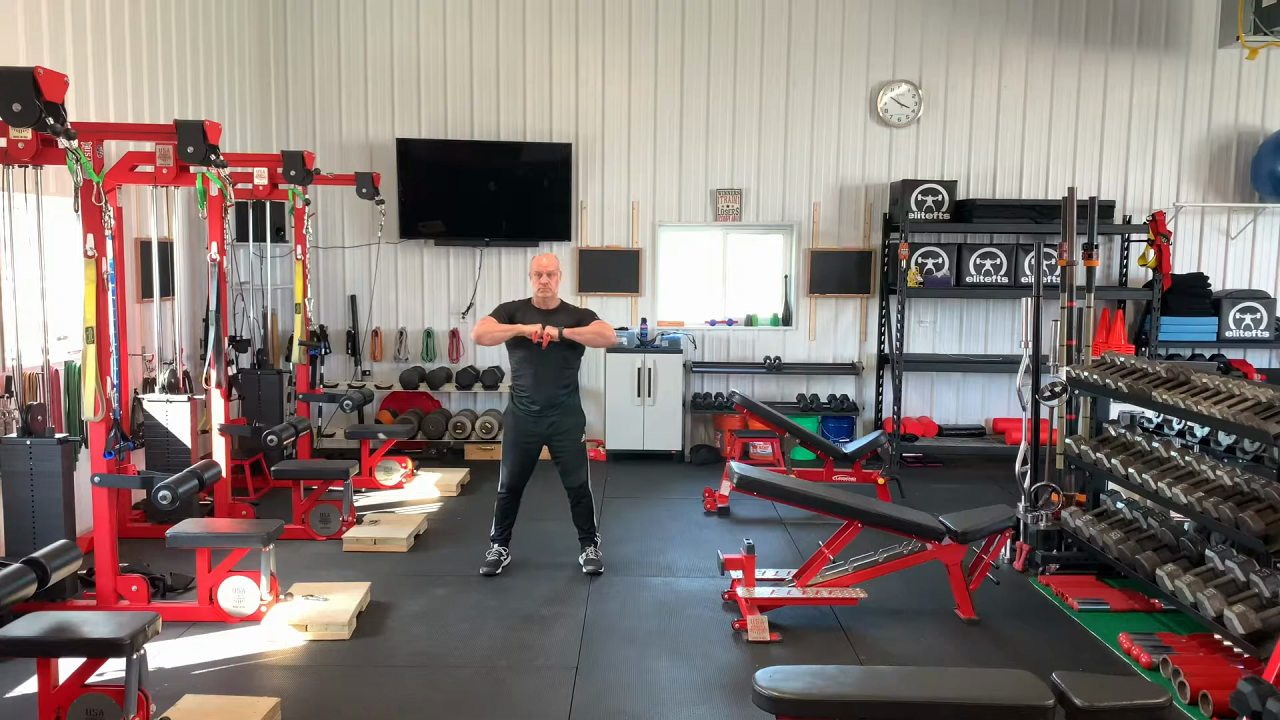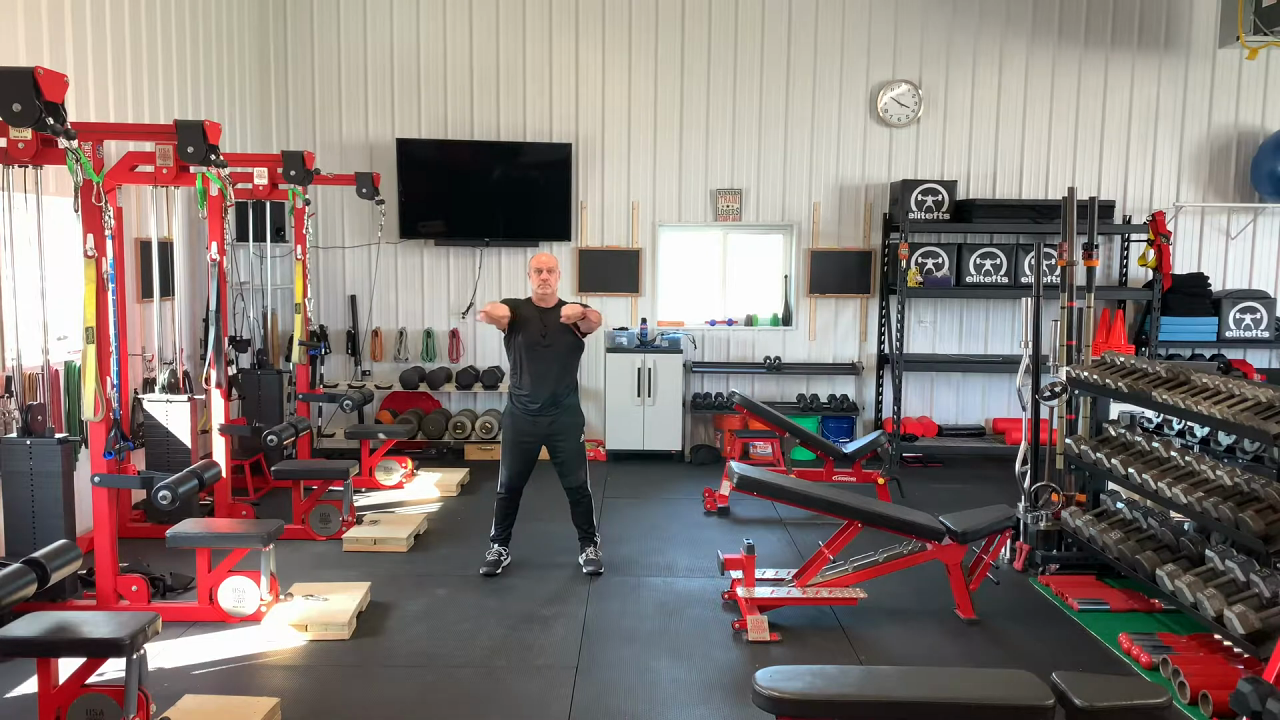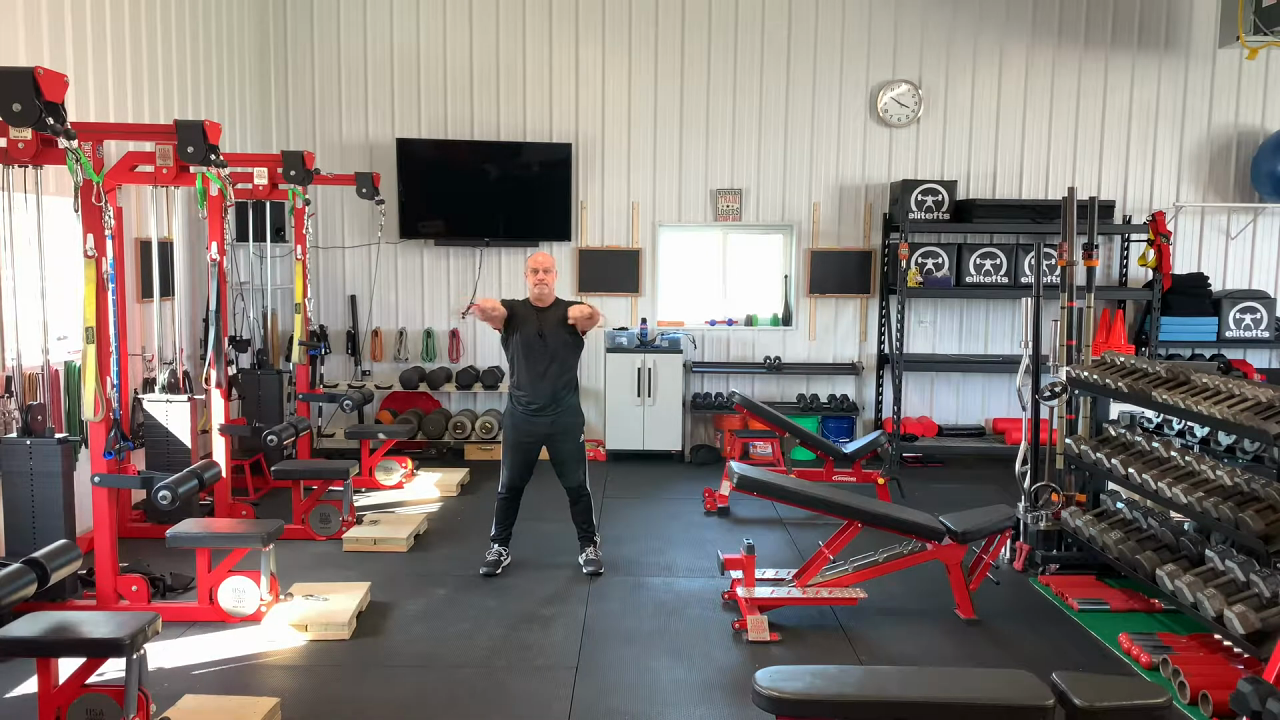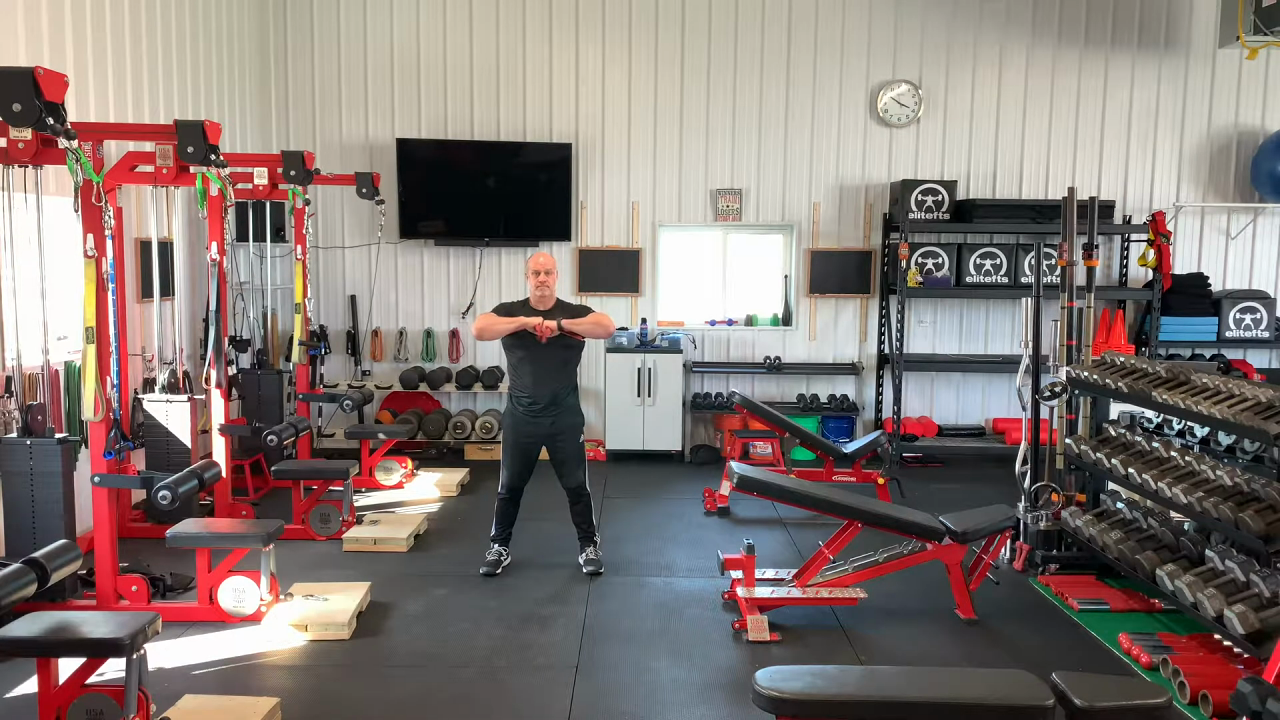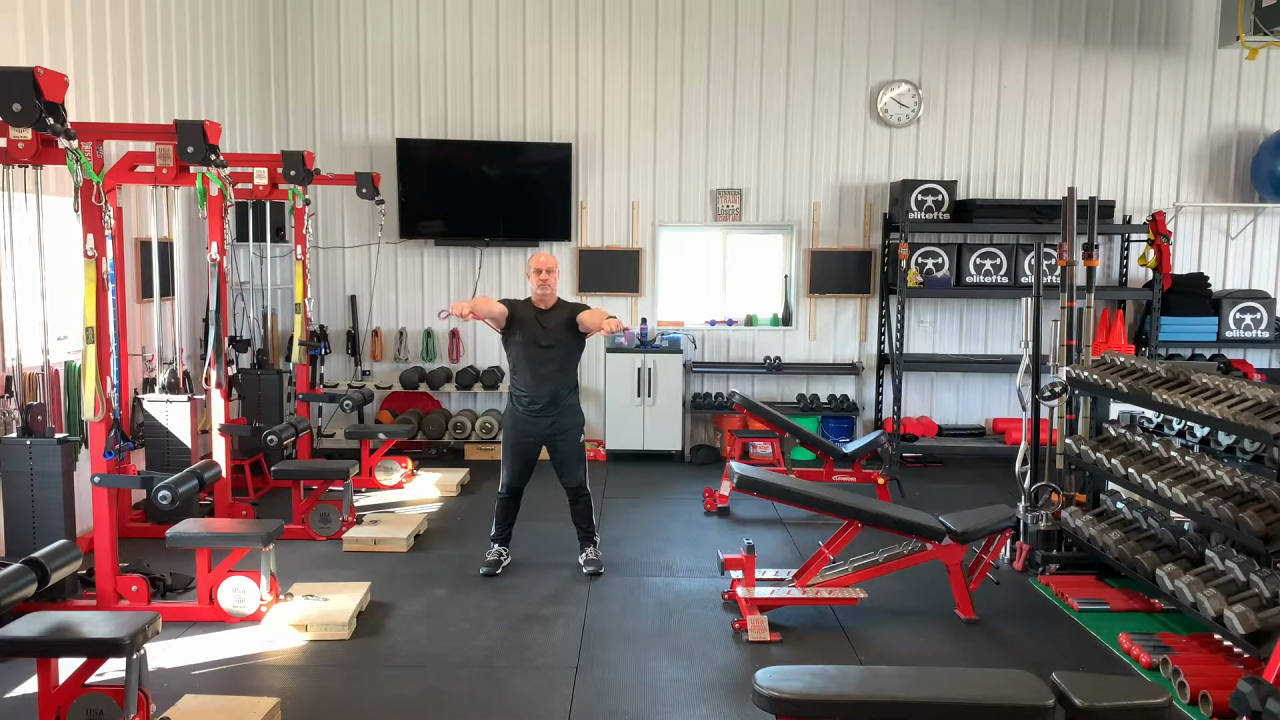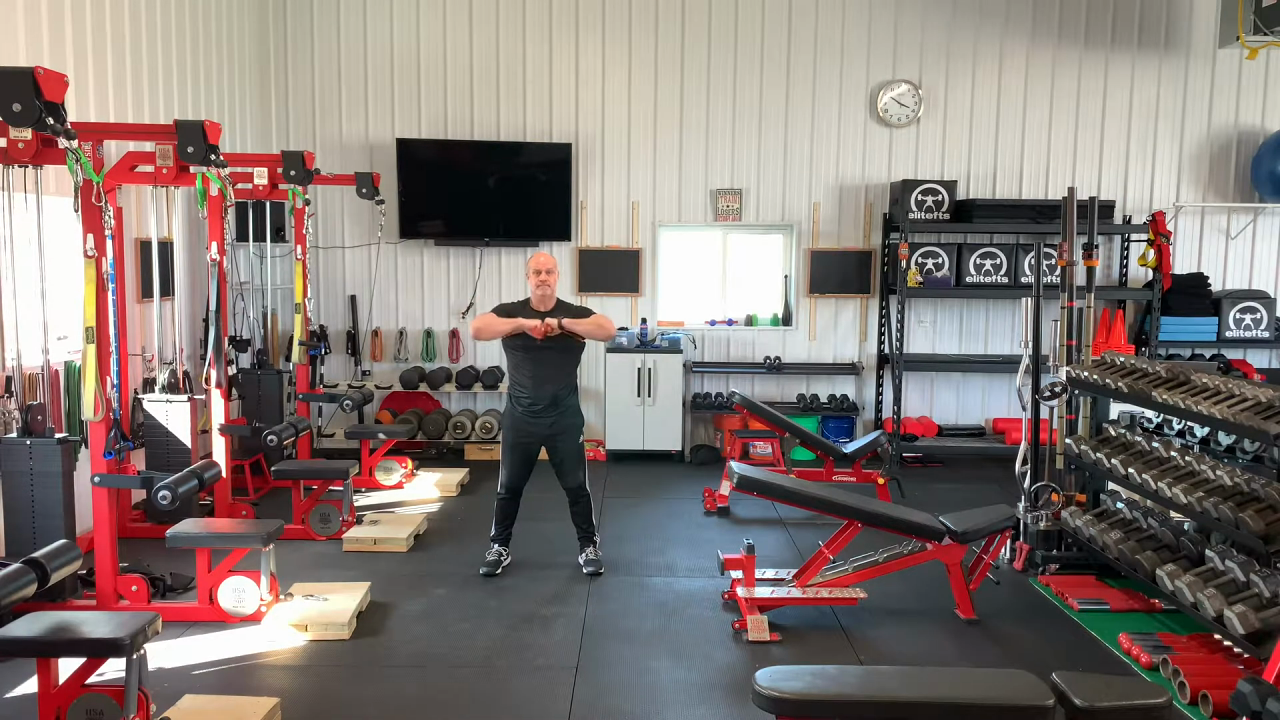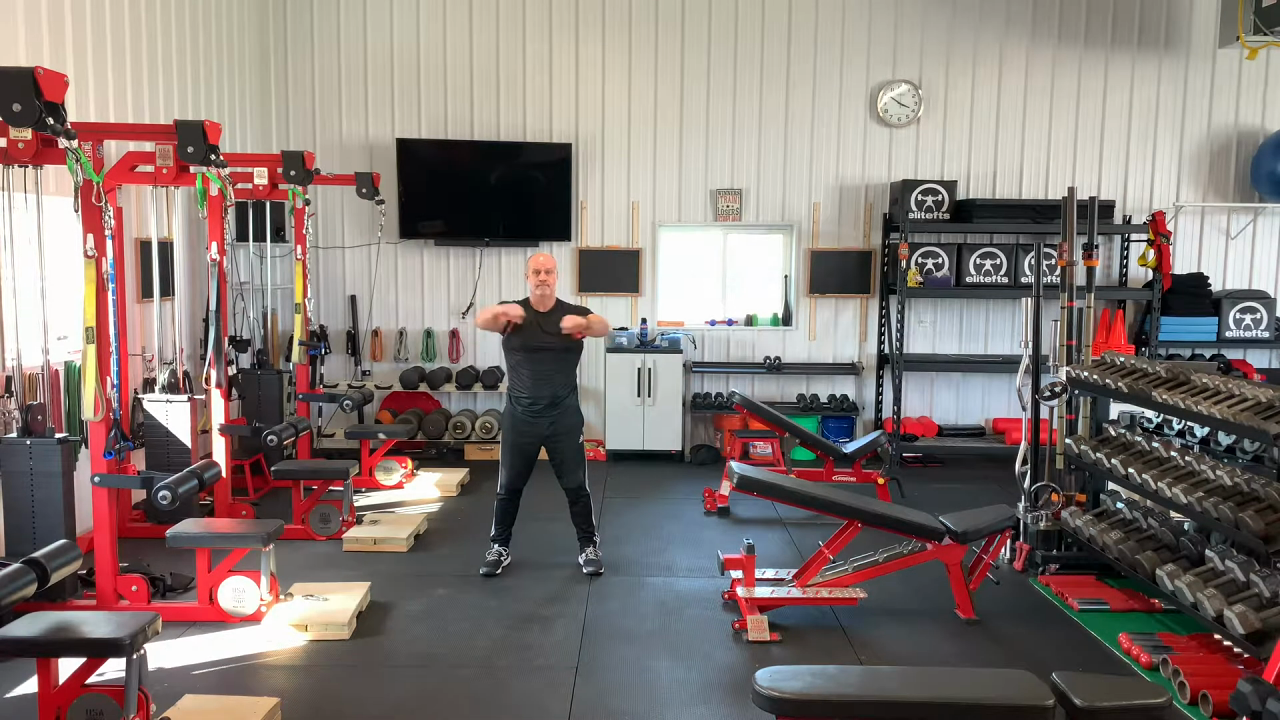
dt=0.7s
person 1, frame 1
left shoulder: (577, 315)
right shoulder: (513, 311)
left elbow: (608, 336)
right elbow: (478, 334)
left wrist: (561, 332)
right wrist: (522, 329)
left hip: (566, 418)
right hip: (522, 417)
left knee: (578, 486)
right knee: (510, 486)
left ankle: (589, 546)
right ankle: (499, 547)
person 1, frame 2
left shoulder: (575, 310)
right shoulder: (514, 308)
left elbow: (595, 319)
right elbow: (492, 312)
left wrist: (579, 313)
right wrist: (496, 311)
left hip: (565, 417)
right hip: (521, 416)
left knee: (577, 486)
right knee: (509, 486)
left ankle: (589, 546)
right ankle: (499, 547)
person 1, frame 3
left shoulder: (570, 310)
right shoulder: (512, 310)
left elbow: (591, 317)
right elbow: (491, 314)
left wrist: (584, 313)
right wrist: (484, 306)
left hip: (565, 417)
right hip: (521, 417)
left knee: (577, 486)
right knee: (510, 486)
left ankle: (589, 547)
right ankle: (499, 547)
person 1, frame 4
left shoulder: (574, 313)
right shoulder: (510, 312)
left elbow: (607, 327)
right elbow: (478, 330)
left wrist: (560, 325)
right wrist: (524, 322)
left hip: (565, 418)
right hip: (521, 418)
left knee: (577, 487)
right knee: (509, 487)
left ankle: (589, 547)
right ankle: (499, 547)
person 1, frame 5
left shoulder: (573, 312)
right shoulder: (514, 311)
left elbow: (592, 317)
right elbow: (490, 307)
left wrist: (608, 320)
right wrist: (470, 306)
left hip: (565, 418)
right hip: (521, 417)
left knee: (576, 486)
right knee: (510, 487)
left ankle: (588, 547)
right ankle: (499, 547)
person 1, frame 6
left shoulder: (574, 313)
right shoulder: (511, 312)
left elbow: (607, 330)
right elbow: (477, 329)
left wrist: (561, 324)
right wrist: (522, 323)
left hip: (565, 418)
right hip: (520, 418)
left knee: (576, 487)
right knee: (509, 487)
left ankle: (589, 547)
right ankle: (499, 548)
person 1, frame 7
left shoulder: (573, 312)
right shoulder: (514, 310)
left elbow: (601, 326)
right elbow: (483, 319)
left wrist: (582, 321)
right wrist: (503, 311)
left hip: (564, 418)
right hip: (520, 417)
left knee: (576, 486)
right knee: (508, 487)
left ankle: (588, 548)
right ankle: (499, 547)
